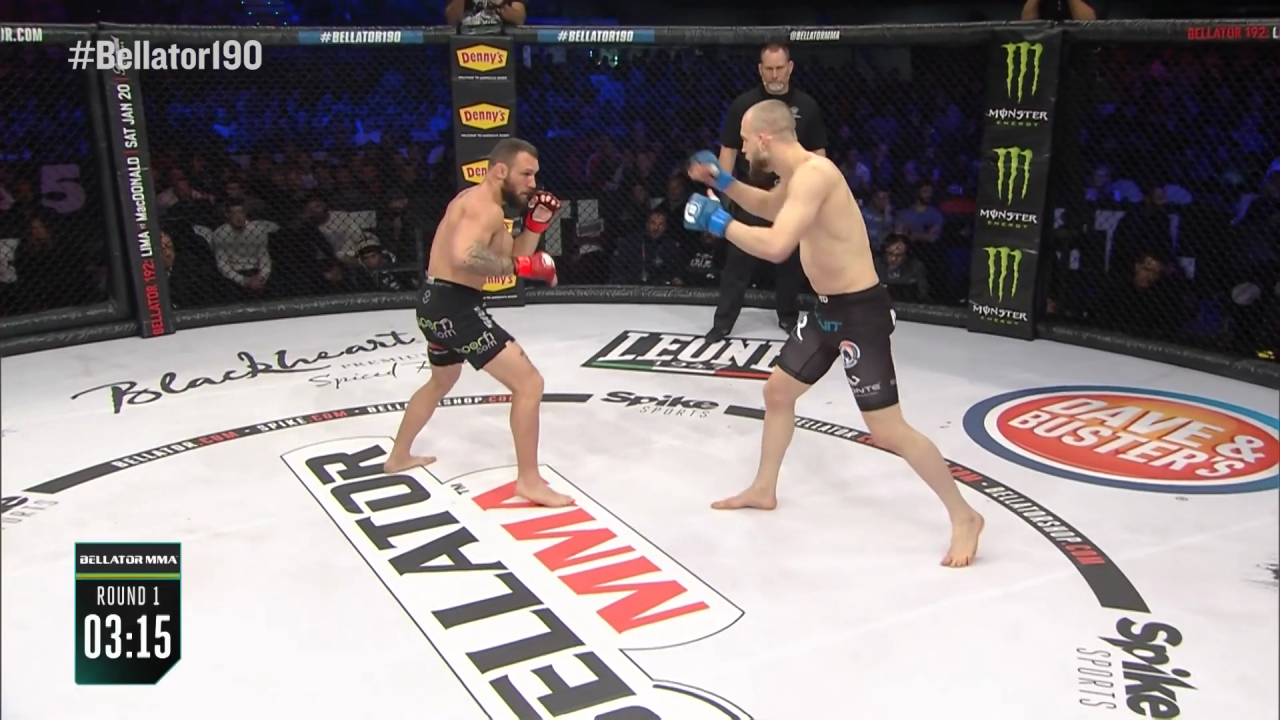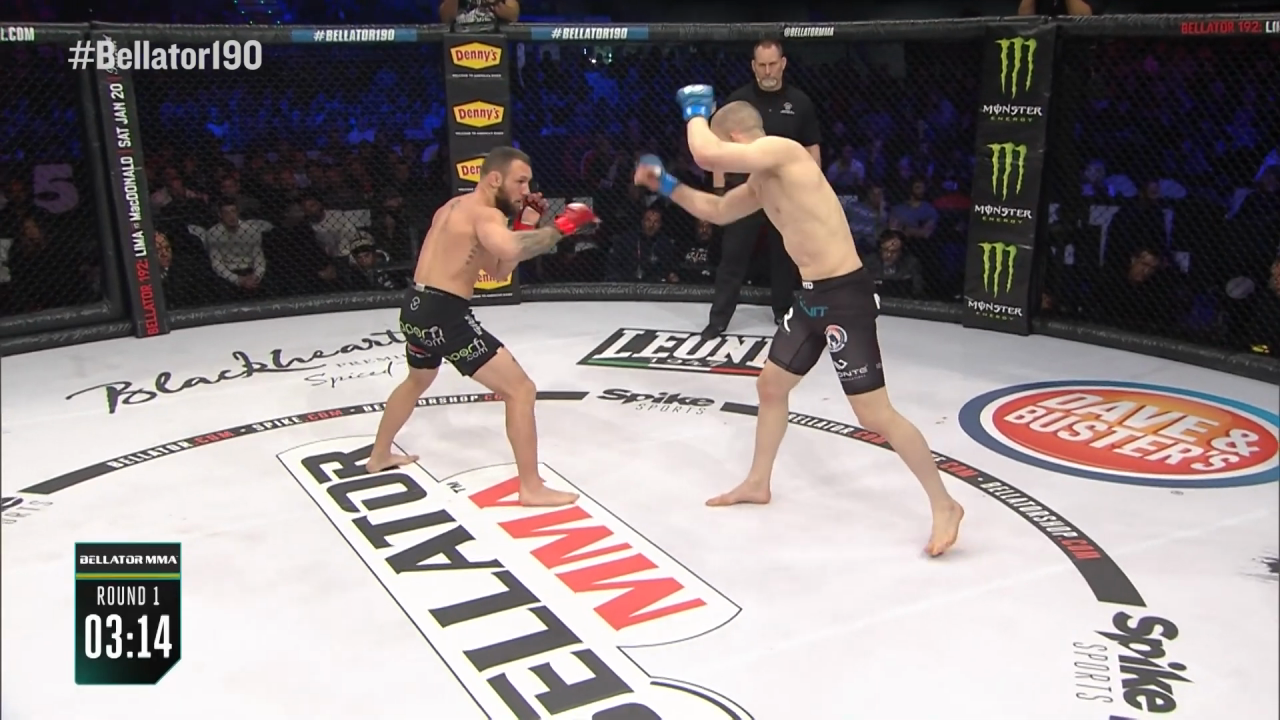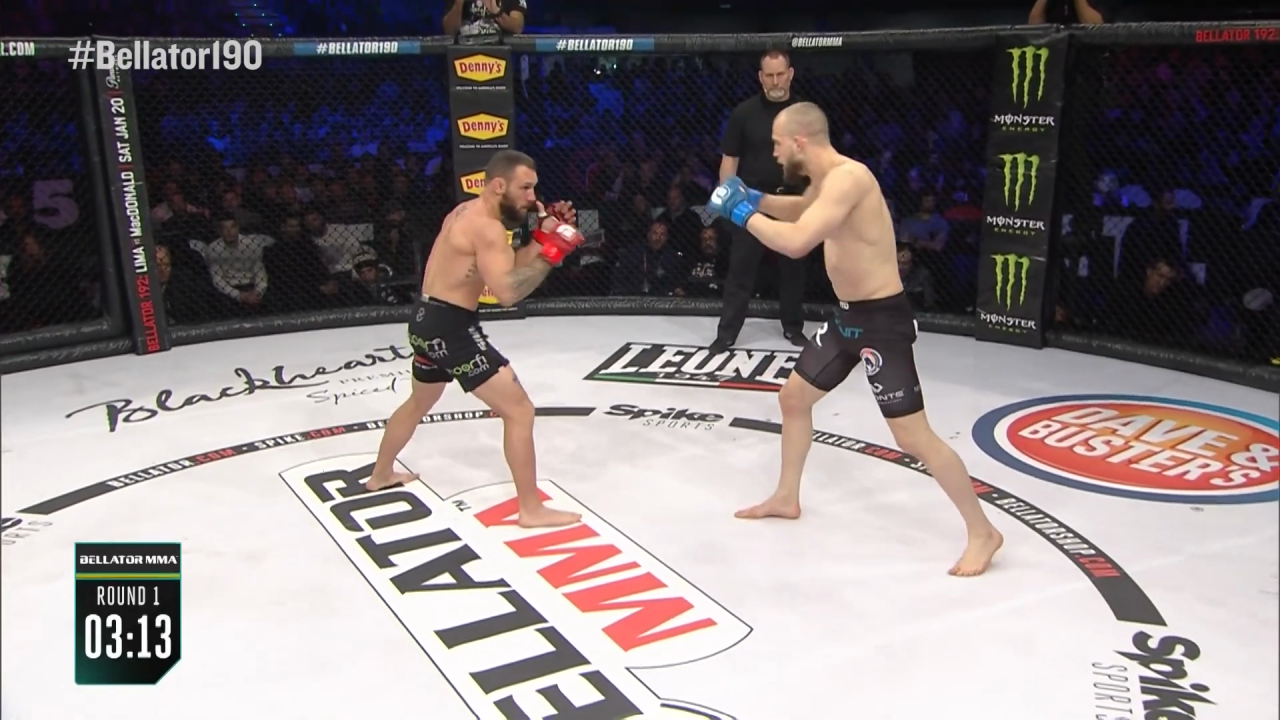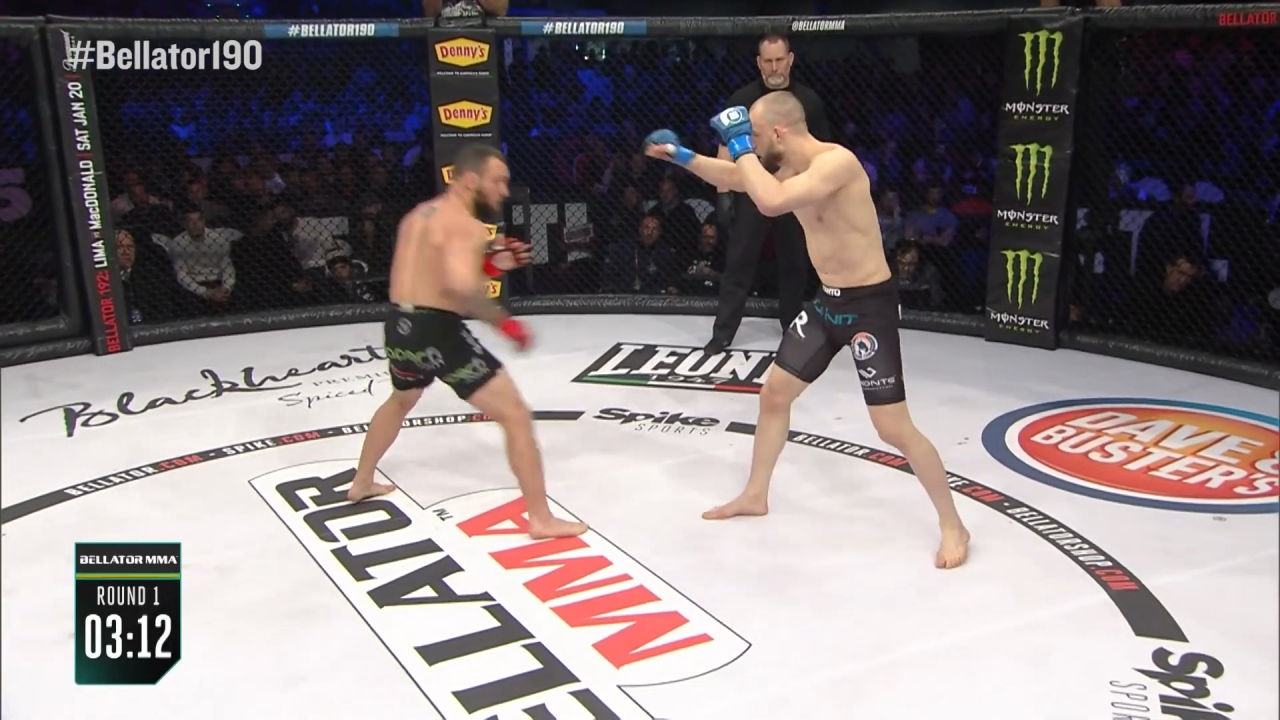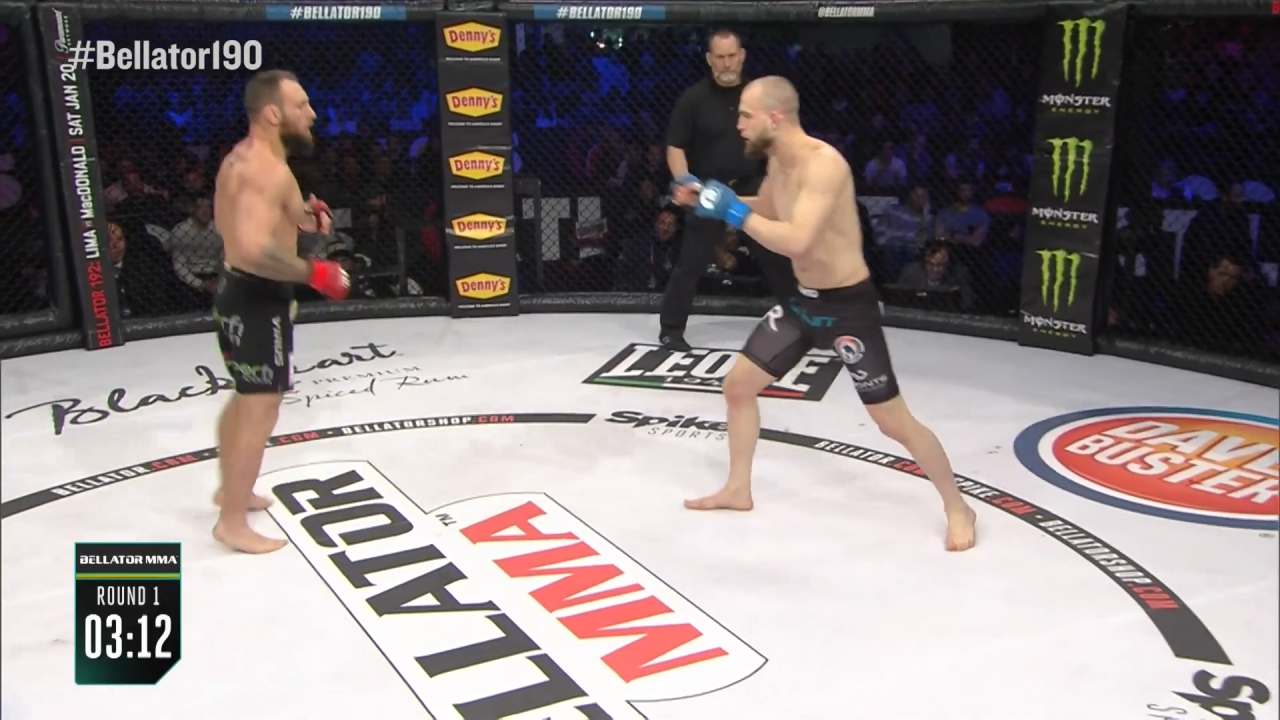
dt=0.7s
person 1, frame 1
left shoulder: (815, 173)
right shoulder: (796, 174)
left elbow: (776, 246)
right elbow: (766, 204)
left wrist: (718, 222)
right wrist: (722, 182)
left hip: (863, 312)
right hip: (828, 308)
left knee: (889, 431)
right knee: (778, 393)
left ankle: (964, 518)
right ankle: (762, 490)
person 1, frame 2
left shoulder: (781, 150)
right shoulder: (763, 176)
left elbow: (705, 154)
right elbow: (717, 211)
left wrist: (695, 112)
right wrist: (665, 183)
left hip: (845, 296)
right hip: (811, 295)
left knee: (875, 414)
right knee: (770, 386)
left ankle: (944, 506)
right ankle: (757, 484)
person 1, frame 3
left shoulder: (848, 177)
right shoulder: (828, 179)
left elbow: (797, 242)
right elbow: (799, 210)
left wrist: (743, 212)
right wrist: (748, 192)
left hip: (884, 319)
right hip: (848, 314)
left knee: (913, 436)
right knee: (793, 397)
left ankle: (981, 533)
right ankle: (786, 498)
person 1, frame 4
left shoulder: (836, 162)
right shoulder: (795, 164)
left elbow: (771, 201)
right elbow: (737, 179)
left wrist: (740, 146)
right wrist: (681, 154)
left hip: (870, 306)
right hip: (827, 302)
left knee: (893, 427)
right knee: (773, 396)
left ankle: (952, 526)
right ankle: (753, 496)
person 1, frame 5
left shoulder: (823, 164)
right shoulder: (776, 160)
left elbow: (794, 241)
right elbow: (762, 211)
left wrist: (734, 210)
right wrist: (708, 197)
left hip: (849, 306)
right hip: (802, 300)
left knee: (895, 422)
right knee: (737, 385)
left ankle: (958, 510)
right ankle: (738, 489)
person 2, frame 1
left shoulder: (475, 200)
right shoulder: (485, 207)
left elbow: (509, 257)
right elbow: (463, 257)
left wrist: (537, 222)
right wrist: (526, 265)
left hip: (434, 302)
right hip: (456, 307)
left knee: (442, 382)
right knee: (529, 384)
left ankle: (399, 456)
right ankle: (530, 481)
person 2, frame 2
left shoulder: (456, 206)
right shoulder: (484, 214)
left elbow: (498, 270)
right elbow: (510, 250)
left wrist: (525, 225)
right wrist: (561, 227)
left hip: (417, 307)
right hip: (446, 315)
left knee: (417, 381)
right knee: (521, 392)
left ankle: (380, 455)
right ankle: (532, 488)
person 2, frame 3
left shoulder: (466, 213)
right shoulder: (486, 228)
left elbow: (511, 272)
right elbow: (507, 293)
left wrist: (545, 233)
right wrist: (552, 254)
left hip: (427, 320)
right hip: (451, 327)
left knee: (419, 402)
right knee: (519, 411)
left ankle: (380, 474)
right ankle: (531, 510)
person 2, frame 4
left shoulder: (419, 215)
right shoulder: (465, 226)
right elbow: (461, 287)
left wrist: (494, 263)
right wrist: (504, 321)
left hip: (400, 328)
right hip: (438, 333)
left knee: (399, 404)
right knee: (516, 416)
left ankle: (362, 483)
right ankle: (541, 518)
person 2, frame 5
left shoulder: (239, 159)
right shoulder: (267, 170)
right elbow: (254, 248)
left wrist: (299, 218)
right wrist: (314, 273)
left hip: (235, 293)
right hip: (258, 303)
left knee: (247, 402)
right knee: (261, 417)
left ankle: (232, 491)
right ankle: (233, 524)
person 3, frame 1
left shoulder: (807, 106)
right shoulder: (744, 104)
left elbow: (817, 152)
right elbow: (728, 149)
right hip: (752, 190)
left knee: (790, 258)
right knee: (739, 259)
left ankle: (788, 316)
right ankle: (723, 322)
person 3, frame 2
left shoulder: (800, 102)
right shoulder: (738, 100)
left elbow: (811, 148)
right wrist: (720, 186)
right hip: (745, 186)
left knee: (785, 254)
right knee: (733, 255)
left ankle: (783, 312)
right ankle: (719, 318)
person 3, frame 3
right shoulder: (744, 112)
right elbow: (730, 159)
left knee: (793, 267)
right knee: (741, 268)
left ankle: (792, 326)
right ankle: (726, 332)
person 3, frame 4
left shoulder: (809, 100)
right shoulder: (742, 99)
right elbow: (726, 148)
right wrist: (723, 192)
left knee: (794, 263)
right knee: (739, 263)
left ankle: (792, 325)
right ankle: (723, 332)
person 3, frame 5
right shoulder: (694, 98)
right elbow: (675, 149)
left hip: (751, 192)
left knee: (776, 260)
right knee: (691, 264)
right ankle: (670, 330)
